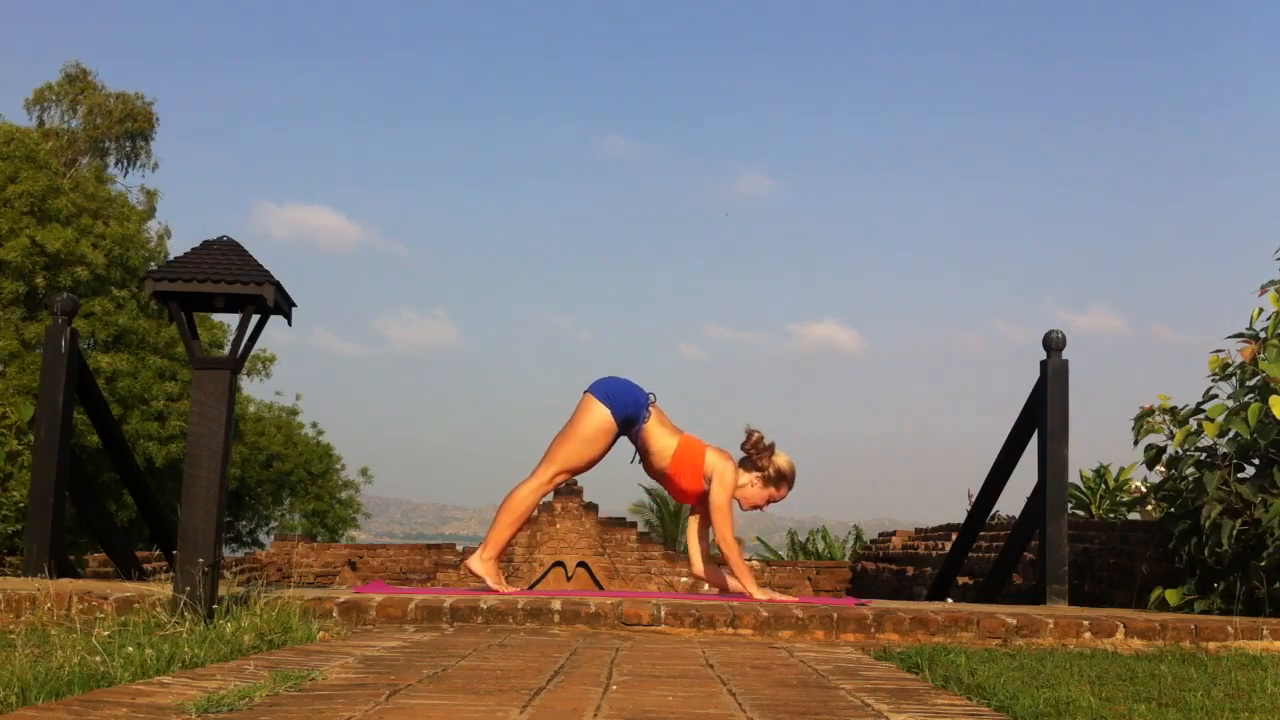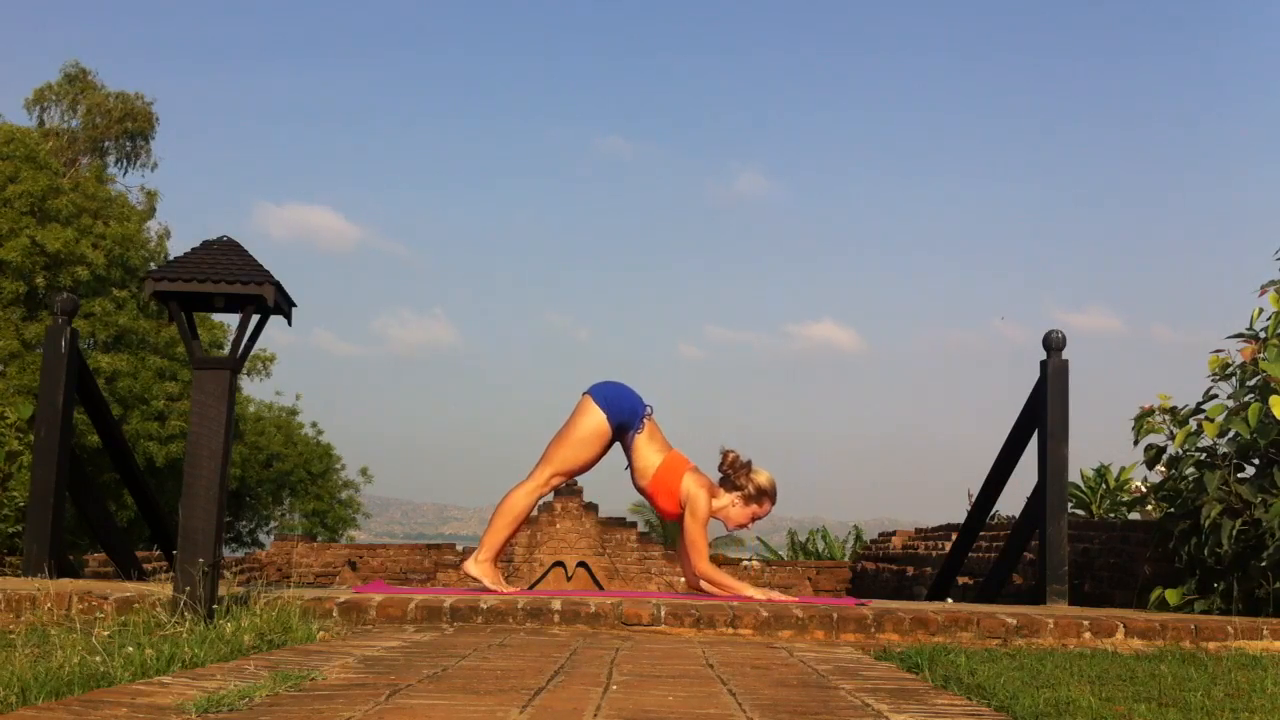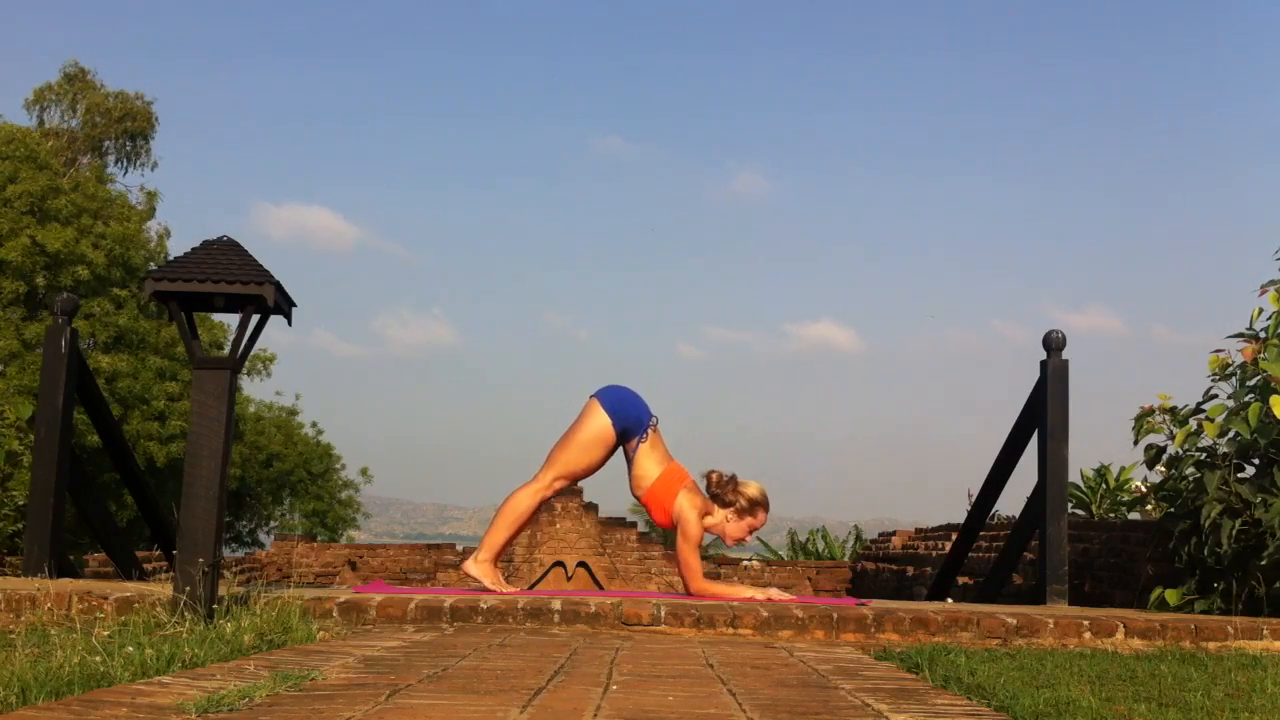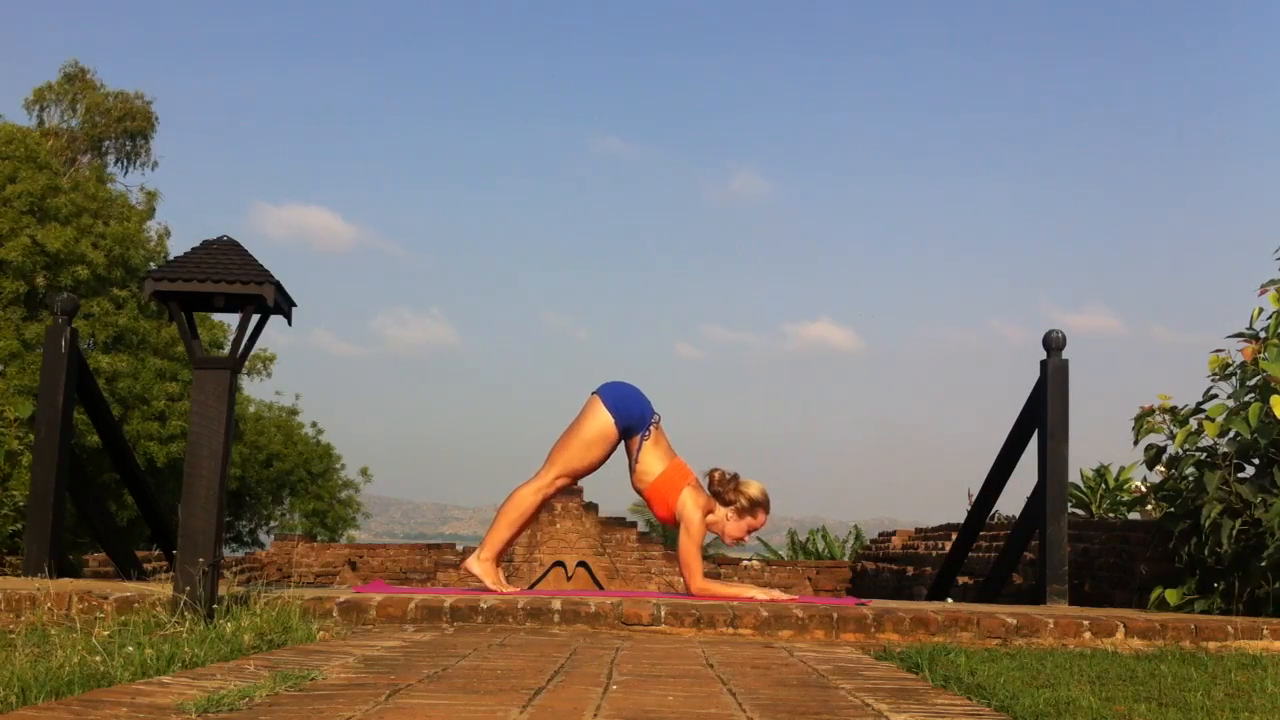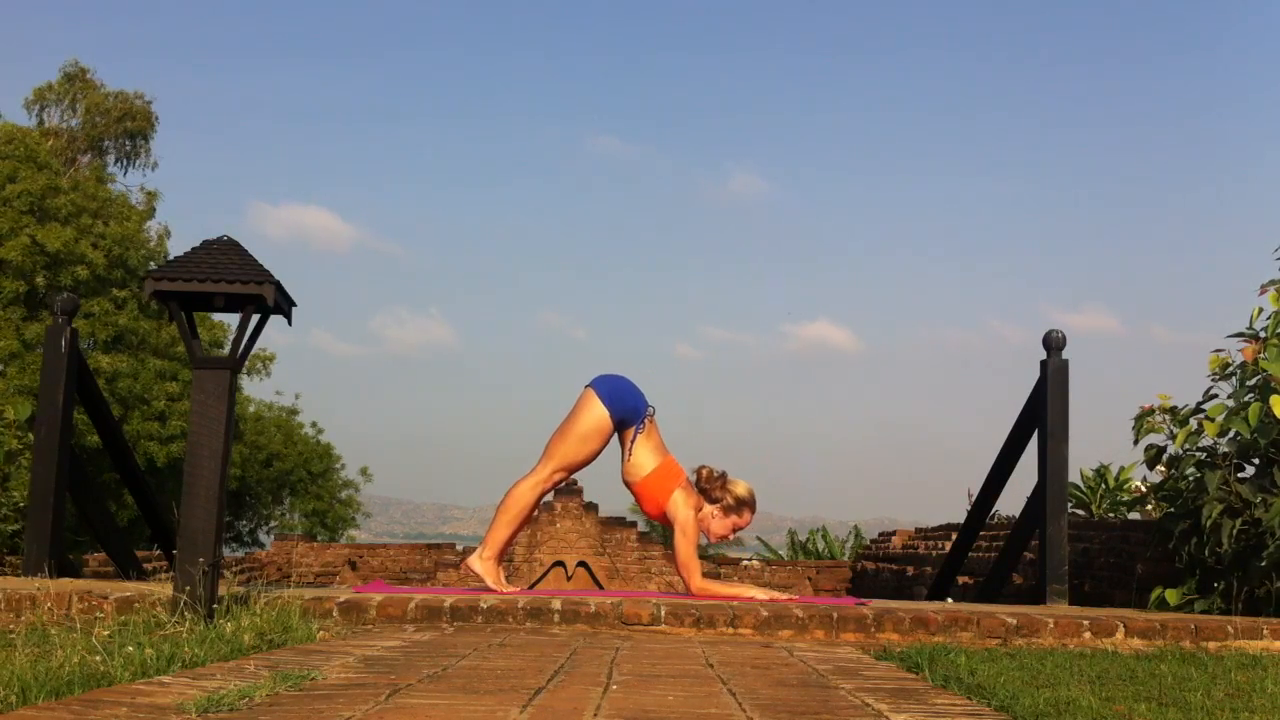
dt=0.4s
person 1, frame 1
left shoulder: (707, 492)
right shoulder: (723, 470)
left elbow: (699, 564)
right elbow: (725, 540)
left wrist: (746, 589)
right wrist: (755, 590)
left hip: (621, 408)
right hip: (618, 399)
left knee: (550, 479)
right knee: (546, 477)
left ankle: (491, 558)
right ankle: (486, 556)
person 1, frame 2
left shoulder: (698, 501)
right shoulder: (698, 496)
left elbow: (694, 577)
right elbow: (702, 567)
left wrist: (745, 593)
right wrist: (750, 591)
left hip: (619, 413)
right hip: (615, 405)
left knee: (546, 482)
right knee: (543, 480)
left ankle: (489, 562)
right ankle: (482, 559)
person 1, frame 3
left shoulder: (697, 513)
right shoulder: (691, 513)
left elbow: (694, 584)
right elbow: (696, 586)
left wrist: (754, 593)
right wrist: (752, 591)
left hip: (623, 415)
right hip: (619, 409)
left knee: (550, 485)
right knee: (546, 483)
left ankle: (489, 561)
right ankle: (482, 559)
person 1, frame 4
left shoulder: (699, 510)
right shoulder: (694, 510)
left elbow: (695, 581)
right elbow: (696, 585)
left wrist: (752, 591)
right wrist: (753, 591)
left hip: (626, 409)
right hip: (621, 405)
left knee: (554, 483)
right knee: (548, 480)
left ankle: (492, 560)
right ankle: (484, 557)
person 1, frame 5
left shoulder: (688, 506)
right shoulder: (685, 509)
left elbow: (693, 580)
right elbow: (696, 585)
left wrist: (747, 591)
right wrist: (751, 591)
left hip: (620, 403)
right hip: (615, 398)
left knee: (550, 478)
right knee: (546, 475)
left ankle: (493, 558)
right ankle: (486, 555)
